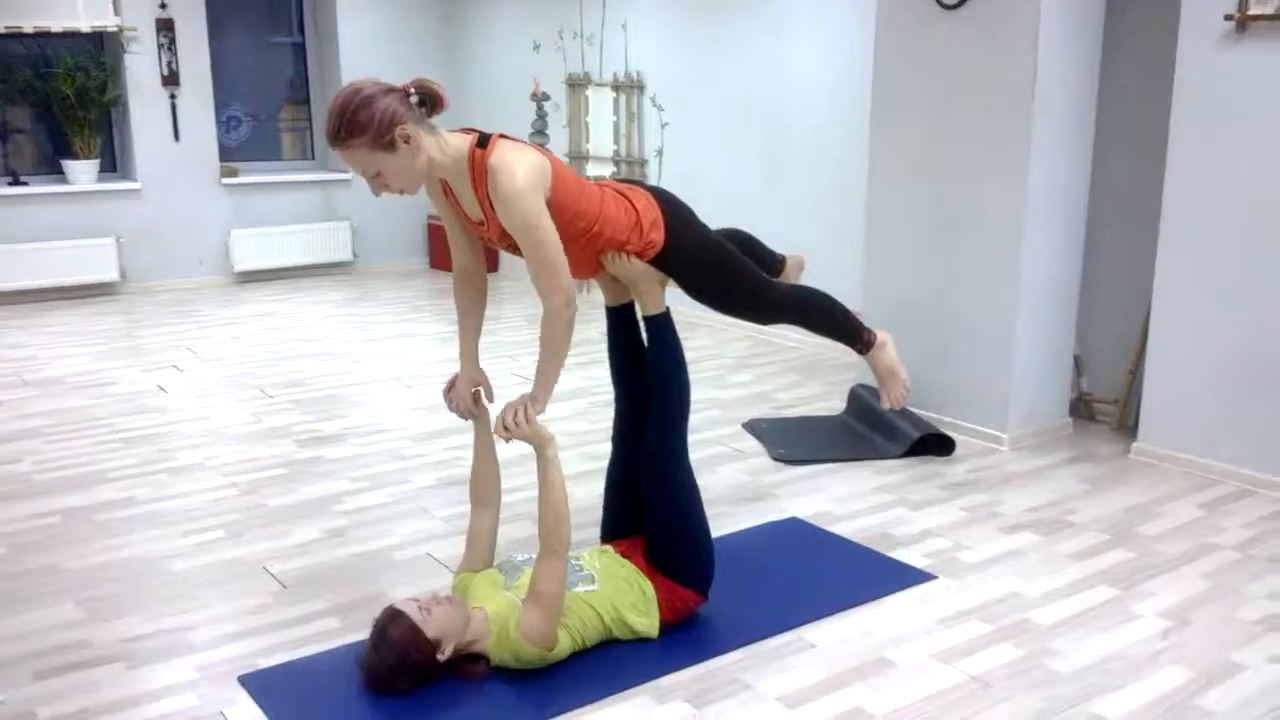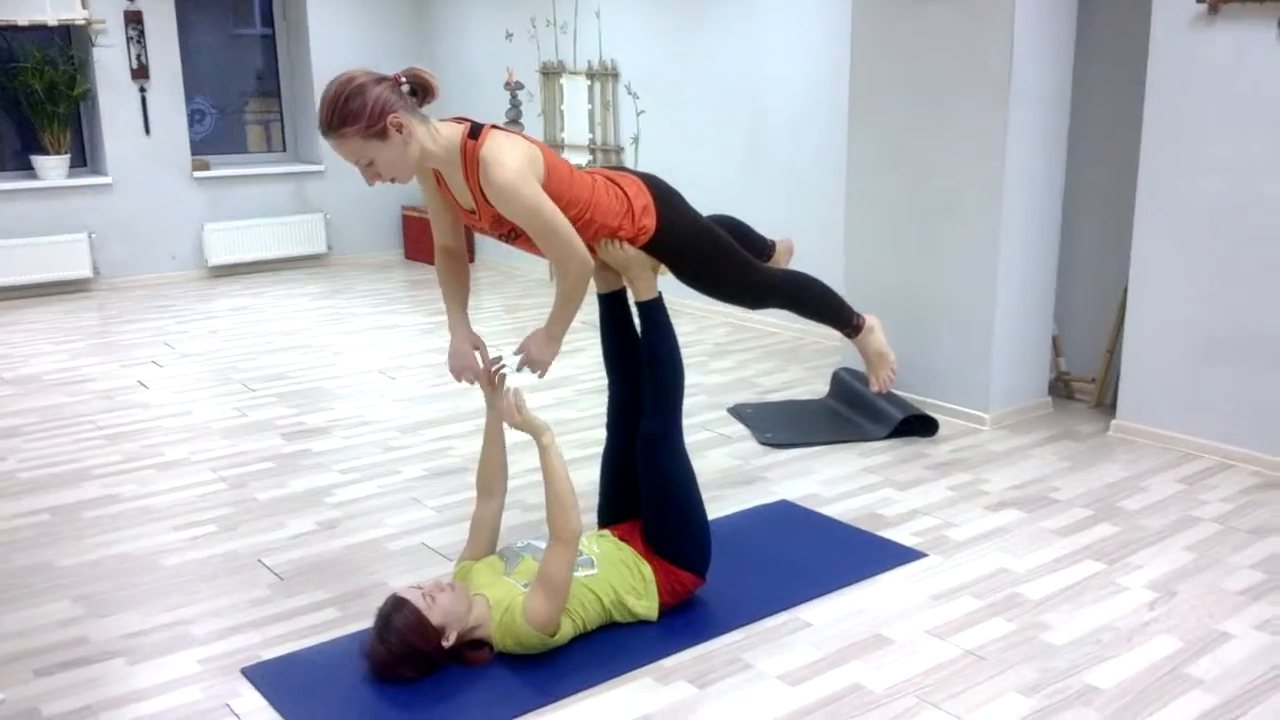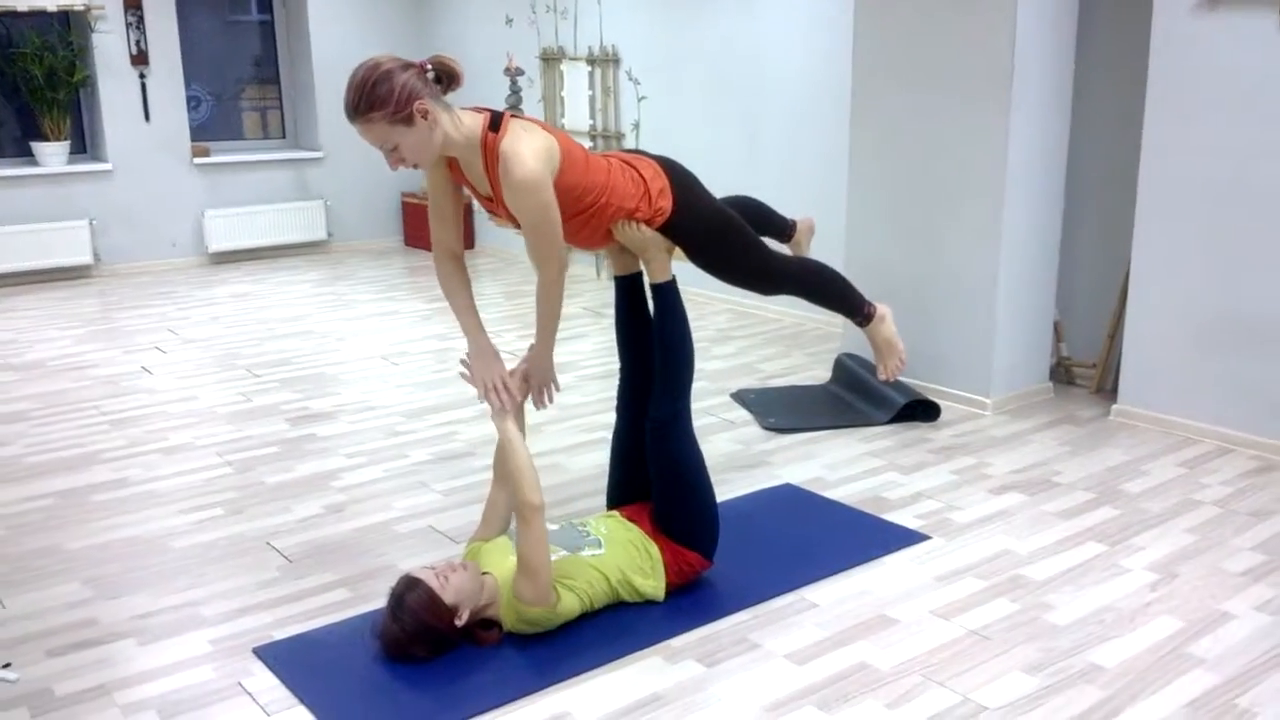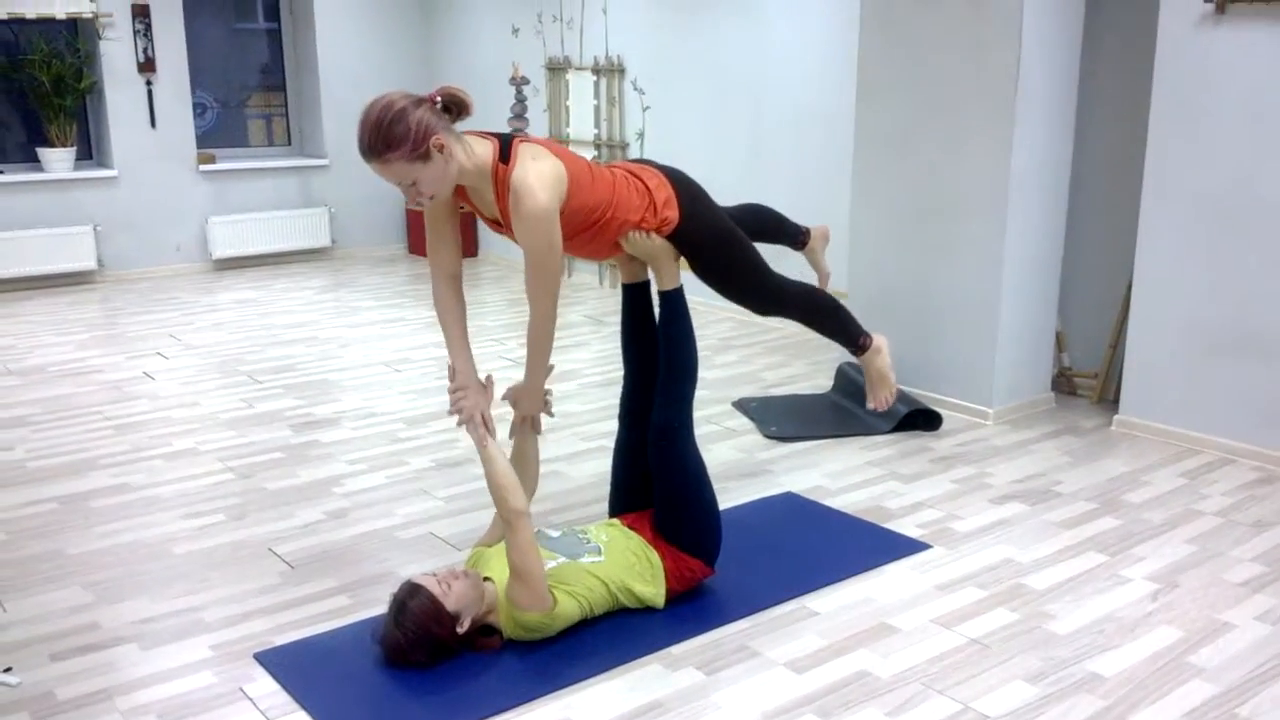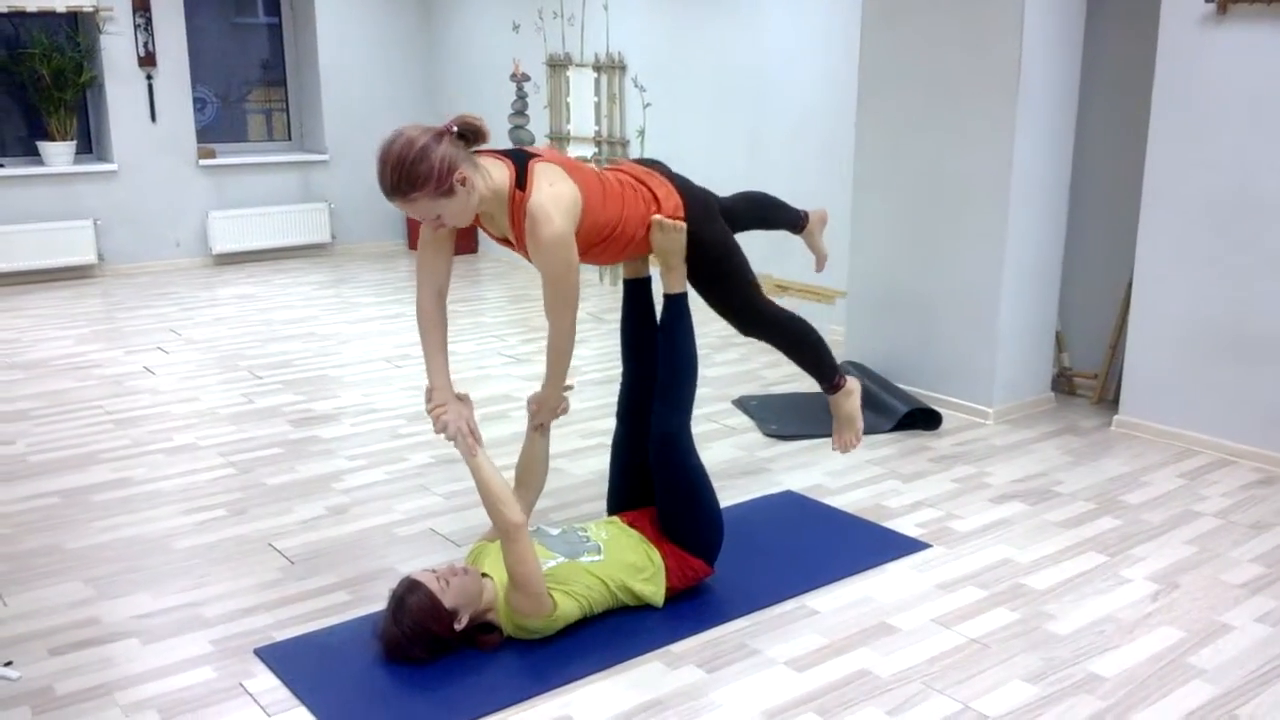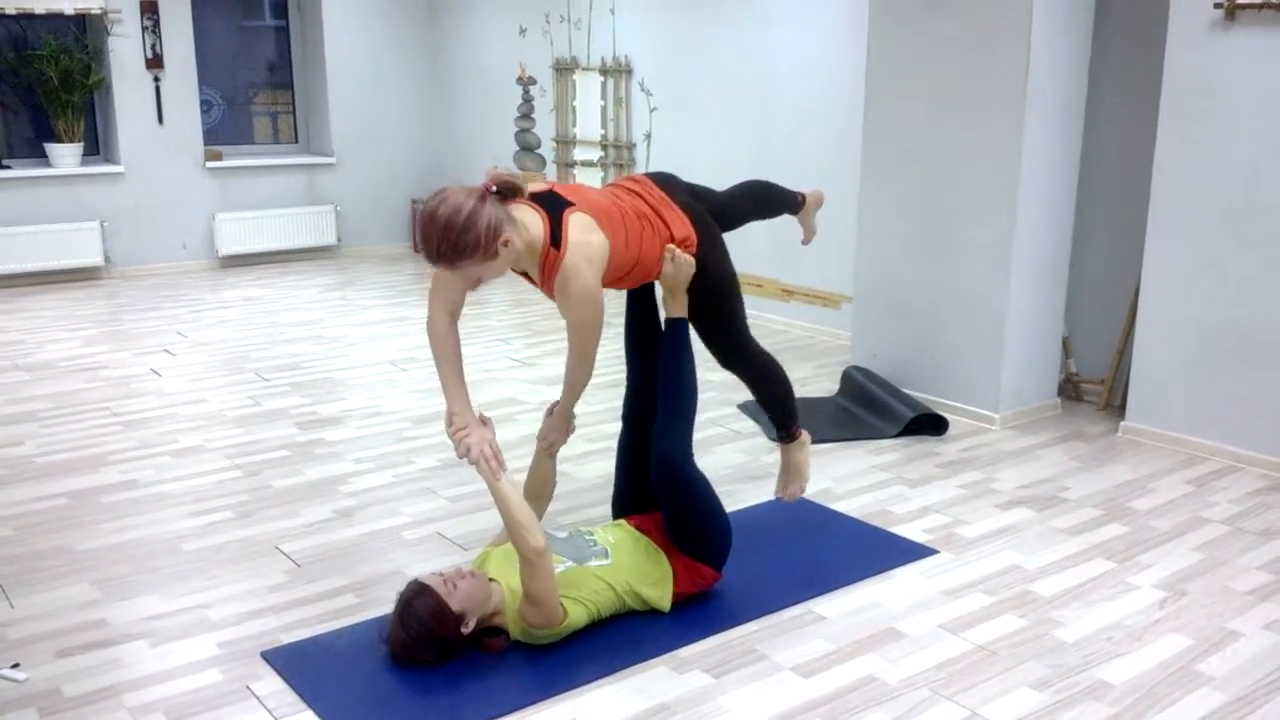
dt=0.4s
person 1, frame 1
left shoulder: (507, 178)
right shoulder: (441, 175)
left elbow: (559, 298)
right elbow: (469, 269)
left wrist: (537, 399)
right wrist: (468, 363)
left hip: (652, 229)
right hip: (614, 214)
left knee: (761, 302)
right knee: (719, 246)
left ankle: (873, 346)
right ankle: (782, 262)
person 1, frame 2
left shoulder: (499, 169)
right shoulder: (431, 161)
left elbow: (577, 265)
right elbow: (449, 248)
left wrist: (548, 340)
right wrist: (459, 329)
left hip: (642, 217)
right hip: (608, 202)
left knee: (752, 286)
left ankle: (860, 328)
right ankle: (772, 247)
person 1, frame 3
left shoulder: (519, 162)
right shoulder: (444, 150)
left elbow: (552, 275)
right elbow: (447, 253)
left wrist: (541, 360)
right wrist: (480, 347)
left hip: (659, 199)
right hip: (623, 187)
left knee: (765, 272)
right knee: (724, 214)
left ankle: (871, 316)
person 1, frame 4
left shoulder: (529, 189)
right shoulder: (445, 171)
left elbow: (544, 308)
right elbow: (446, 278)
left wrist: (530, 390)
right wrist: (467, 377)
left hip: (665, 208)
right hip: (627, 196)
left knee: (765, 293)
right knee: (734, 223)
left ankle: (868, 349)
right ankle: (807, 238)
person 1, frame 5
left shoulder: (545, 213)
right shoulder: (450, 184)
left elbow: (563, 324)
right elbow: (431, 293)
left wrist: (550, 395)
right wrist: (443, 392)
left hip: (671, 210)
right hip: (630, 194)
left knee: (752, 313)
right knee: (733, 214)
left ankle: (840, 389)
right ankle: (805, 224)
person 1, frame 6
left shoulder: (574, 265)
right shoulder: (476, 212)
left elbow: (583, 360)
right elbow: (440, 318)
left wrist: (561, 416)
right wrist: (461, 415)
left hip: (681, 234)
right hip: (638, 197)
left knee: (735, 350)
right knee: (731, 206)
left ankle: (794, 439)
right ankle: (800, 202)
person 2, frame 1
left shoulder: (471, 593)
right shoulder: (519, 641)
left elbow: (484, 508)
right elbow: (555, 548)
left wrist: (480, 424)
right wrist: (545, 450)
left hip: (622, 560)
right hip: (667, 586)
right knee: (662, 448)
right ankle: (649, 299)
person 2, frame 2
left shoulder: (473, 581)
right shoulder: (522, 627)
left elbow: (490, 497)
right elbow: (567, 533)
left wrist: (495, 414)
right wrist: (542, 435)
left hip: (620, 544)
right hip: (666, 569)
right knee: (657, 432)
left ankle: (611, 283)
right ankle: (641, 284)
person 2, frame 3
left shoulder: (483, 559)
right shoulder: (527, 609)
left elbow: (507, 487)
right elbow: (530, 506)
left wrist: (514, 402)
right wrist: (503, 418)
left hip: (628, 525)
right hip: (674, 549)
right knee: (665, 415)
right ankle: (656, 266)
person 2, frame 4
left shoulder: (484, 566)
right shoulder: (525, 617)
left elbow: (519, 494)
right elbow: (514, 514)
left wrist: (524, 422)
right wrist: (481, 432)
left hip: (631, 533)
right hip: (677, 556)
right knee: (668, 425)
left ankle: (637, 272)
right ankle: (665, 274)
person 2, frame 5
left shoulder: (484, 563)
right shoulder: (523, 616)
left elbow: (523, 494)
right elbow: (513, 523)
left wrist: (538, 425)
right wrist: (469, 446)
left hip: (631, 529)
right hip: (679, 554)
right knee: (667, 430)
left ankle: (638, 269)
right ankle: (672, 278)
person 2, frame 6
left shoulder: (492, 564)
right shoulder: (532, 622)
left elbow: (532, 505)
right elbow: (535, 548)
left wrist: (547, 445)
right wrist: (490, 469)
left hip: (636, 534)
right hip: (688, 561)
right knee: (667, 454)
left ankle: (643, 278)
right ankle: (675, 303)
